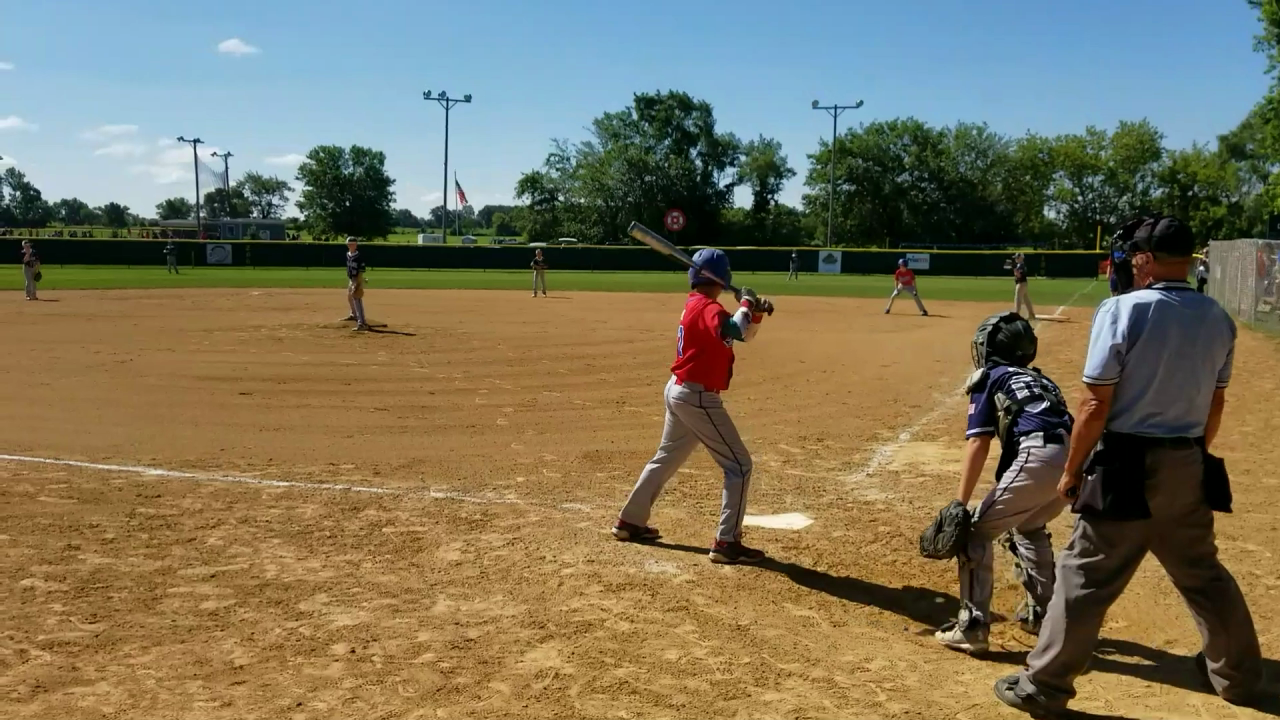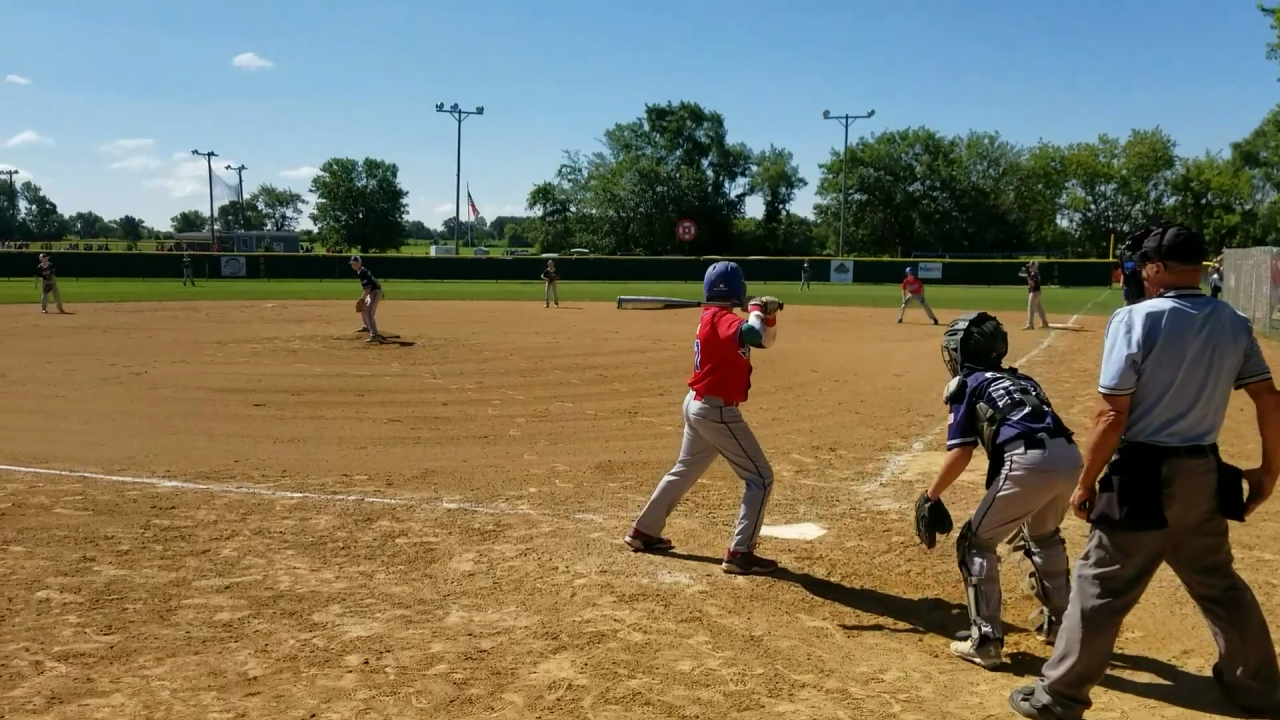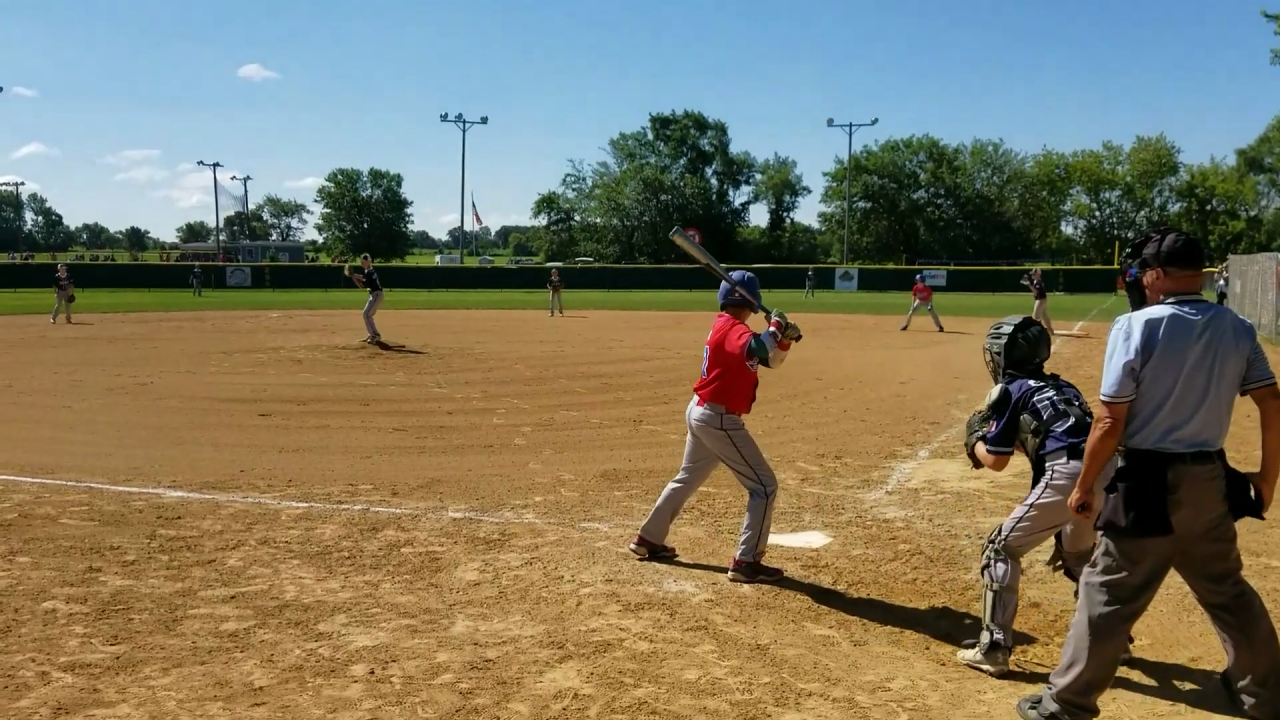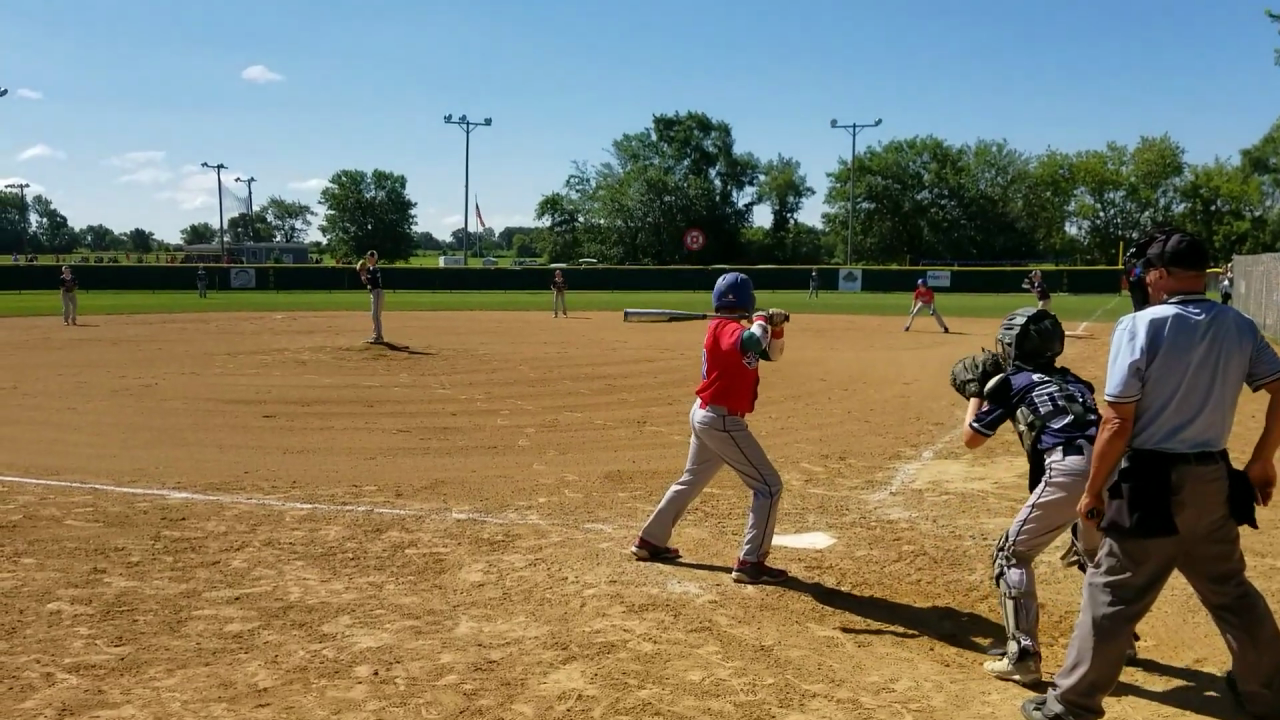
dt=0.5s
person 1, frame 1
left shoulder: (1122, 310)
right shoulder: (1217, 318)
left elbow: (1096, 405)
right elbow: (1214, 404)
left wrist: (1072, 470)
left hip: (1128, 467)
right hip: (1190, 467)
left knee: (1084, 578)
right knee: (1203, 574)
left ankle: (1042, 687)
right ankle: (1238, 676)
person 1, frame 2
left shoulder: (1136, 319)
right shoulder: (1233, 323)
left elbow: (1114, 416)
left wrist: (1086, 482)
left hip: (1144, 476)
right hip: (1204, 474)
left knee: (1100, 589)
right knee: (1219, 583)
person 1, frame 3
left shoulder: (1136, 326)
right shoulder: (1237, 328)
left elbow: (1111, 422)
left wrist: (1084, 486)
left hip: (1149, 484)
right hip: (1212, 481)
left knee: (1107, 595)
right knee: (1228, 591)
person 1, frame 4
left shoulder: (1140, 326)
right shoulder: (1240, 327)
left elbow: (1118, 423)
left wrist: (1093, 490)
left hip: (1152, 483)
right hip: (1214, 480)
left knee: (1111, 595)
right knee: (1231, 590)
person 2, frame 1
left shoulder: (989, 379)
right shoulder: (1041, 380)
left elbow: (979, 444)
left wrist: (960, 504)
left hip: (1040, 456)
left knee: (977, 530)
right knee: (1028, 526)
left ankle: (972, 627)
right ankle: (1043, 613)
person 2, frame 2
left shoulder: (966, 385)
right shoulder: (1022, 380)
left elbow: (959, 454)
left wrist: (929, 497)
left hip: (1029, 463)
right hip: (1069, 456)
left knee: (976, 542)
right knee: (1042, 534)
left ankle: (985, 641)
right ankle: (1059, 621)
person 2, frame 3
left shoulder: (1008, 392)
right shoulder: (1062, 386)
left elbow: (996, 460)
left wrist: (976, 442)
right wrist: (1016, 438)
left hip: (1067, 475)
right hip: (1106, 471)
left knee: (1001, 548)
right knee: (1078, 550)
left ankle: (993, 648)
person 2, frame 4
left shoulder: (1009, 384)
right shoulder: (1073, 381)
left elbow: (971, 438)
left wrist: (975, 394)
left hip: (1068, 472)
left knee: (1011, 554)
right knee: (1093, 549)
left ankle: (1022, 656)
person 3, frame 1
left shoulder: (697, 305)
right shoulder: (707, 308)
left elbow: (745, 334)
right elbow: (734, 330)
left wrist: (755, 312)
right wrist: (746, 302)
left hip: (679, 391)
right hip: (698, 397)
left knee: (666, 459)
right knee: (739, 465)
left ankle: (630, 522)
right ankle: (727, 543)
person 3, frame 2
left shoulder: (715, 318)
right shoulder: (722, 319)
left elbow: (765, 340)
right elbow: (753, 334)
left wrist: (769, 315)
right wrist: (757, 309)
left hip: (697, 405)
right hip: (717, 411)
left knee: (684, 471)
right knee: (760, 477)
left ankle: (644, 531)
right ankle: (739, 553)
person 3, frame 3
left shoulder: (726, 327)
right shoulder: (732, 328)
left elbow: (770, 361)
right elbow: (759, 350)
left wrist: (785, 339)
right wrist: (775, 324)
left hip: (700, 412)
right hip: (719, 419)
left knee: (687, 479)
right knee: (764, 486)
left ankle: (648, 538)
right ankle: (746, 562)
person 3, frame 4
left shoulder: (727, 329)
right shoulder: (726, 328)
left elbow: (772, 353)
right elbow: (753, 342)
left wrist: (776, 328)
right wrist: (762, 320)
left hip: (705, 415)
right hip: (722, 420)
left knee: (691, 481)
right knee: (769, 486)
left ankle: (650, 541)
right ankle: (749, 563)
